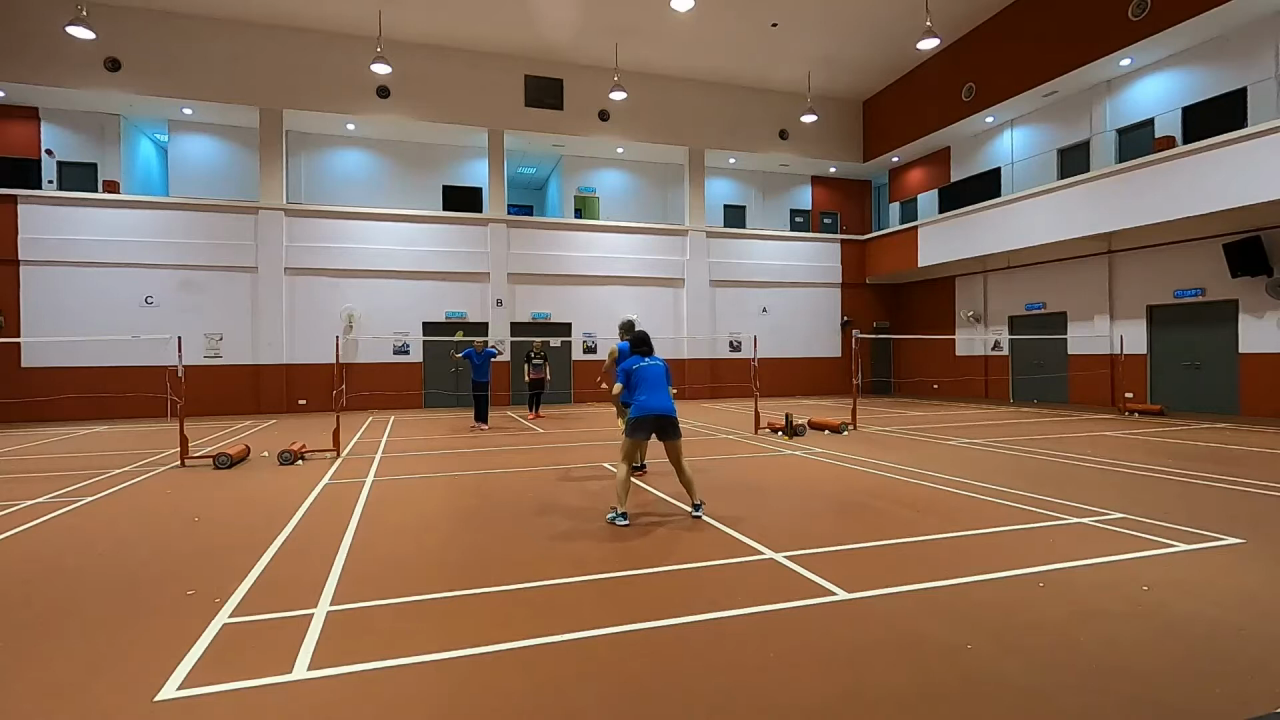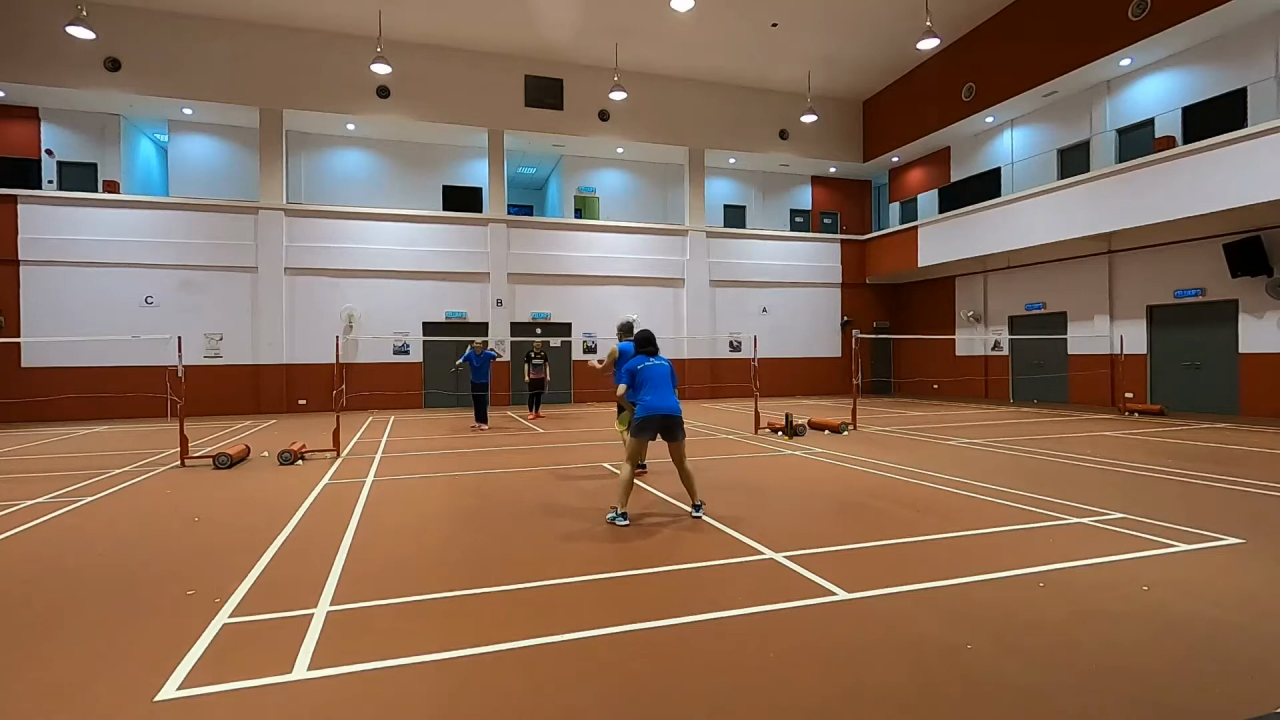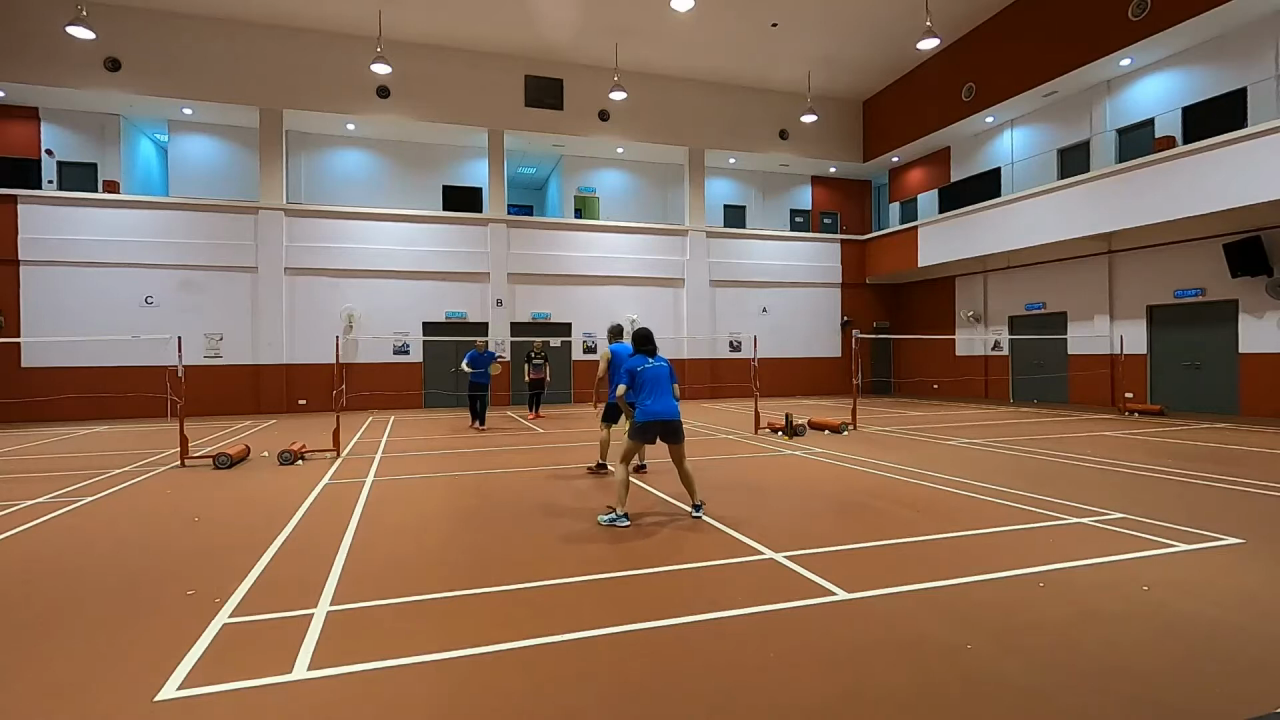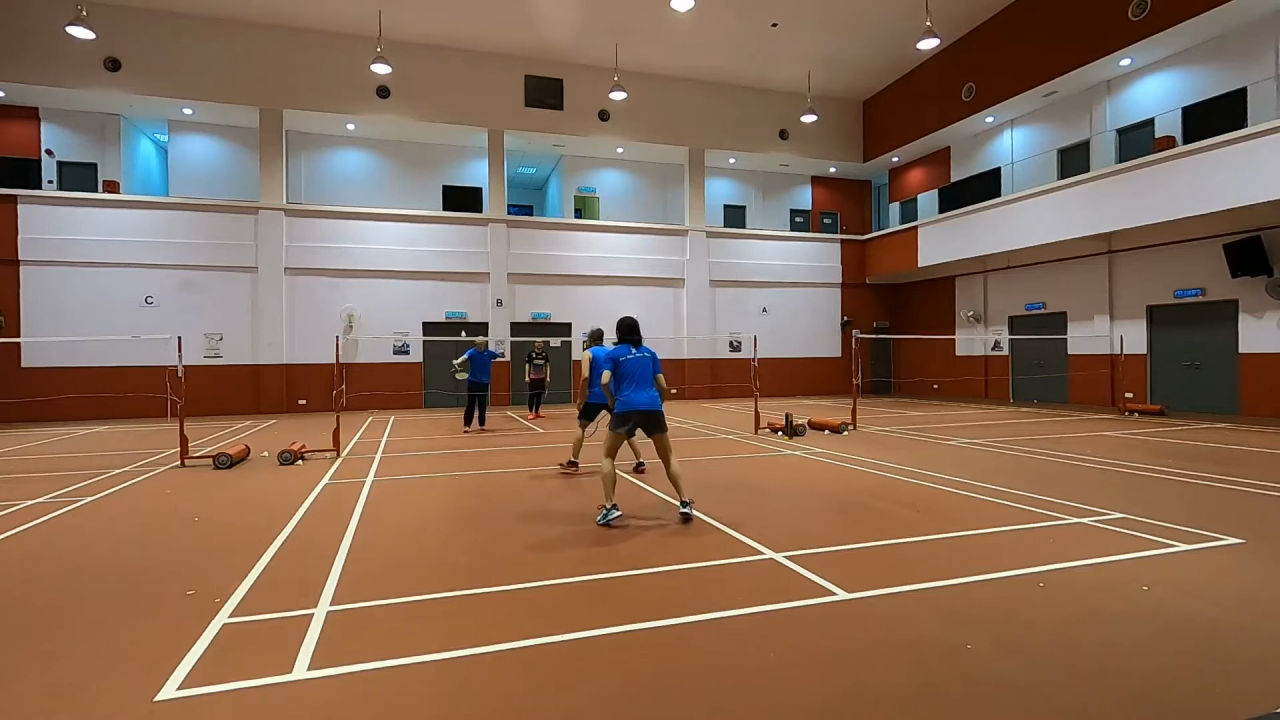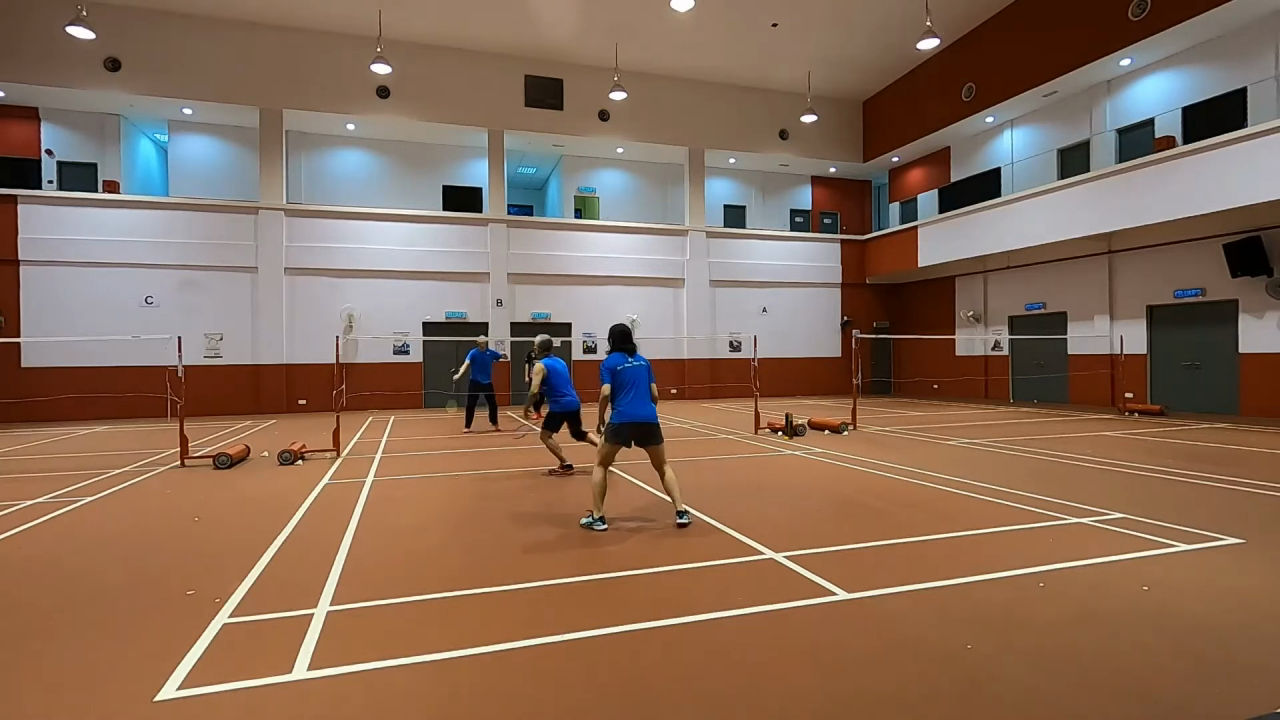
dt=0.3s
person 1, frame 1
left shoulder: (627, 365)
right shoulder: (661, 363)
left elbow: (616, 393)
left wrist: (620, 409)
left hip: (641, 413)
right hip: (667, 412)
left knee: (625, 462)
right knee: (679, 461)
left ankle: (621, 512)
right ankle: (696, 505)
person 1, frame 2
left shoulder: (632, 365)
right shoulder: (665, 363)
left elbow: (620, 394)
left wrist: (630, 410)
left hip: (646, 413)
right hip: (673, 412)
left knee: (630, 462)
right knee: (681, 462)
left ankle: (620, 512)
right ankle: (697, 505)
person 1, frame 3
left shoulder: (631, 364)
right shoulder: (664, 363)
left elbow: (620, 394)
right elbow: (676, 394)
left wrist: (628, 412)
left hip: (645, 417)
right hip: (672, 416)
left knee: (623, 462)
right knee: (681, 462)
left ankle: (620, 513)
right ankle: (697, 505)
person 1, frame 4
left shoulder: (613, 354)
right shoulder: (648, 353)
left elbow: (605, 382)
right elbow: (663, 385)
left wrist: (612, 401)
right wrist: (658, 405)
left hip: (625, 409)
right hip: (652, 408)
left knee: (608, 456)
right knee: (668, 457)
left ankle: (610, 506)
right ankle: (685, 503)
person 1, frame 5
left shoulder: (609, 363)
right shoulder: (643, 361)
left elbow: (605, 394)
right elbow: (654, 394)
left wrist: (600, 419)
left hip: (621, 420)
right hip: (649, 419)
left knee: (601, 465)
right knee: (663, 467)
left ankle: (597, 517)
right ankle: (681, 511)
person 2, frame 1
left shoulder: (616, 349)
left elbow: (605, 371)
left wrist: (601, 381)
left hip: (627, 396)
left ankle: (636, 466)
right ankle: (642, 464)
person 2, frame 2
left shoulder: (617, 349)
left elbow: (603, 368)
left wrist: (594, 364)
left knee: (623, 429)
left ankle: (636, 463)
right ankle: (642, 463)
person 2, frame 3
left shoulder: (608, 351)
right shoulder: (632, 350)
left elbow: (600, 375)
left wrist: (595, 396)
left hip: (617, 396)
left knee: (605, 427)
left ankle: (602, 464)
right ankle: (642, 464)
person 2, frame 4
left shoulder: (588, 353)
left elbow: (585, 377)
left wrist: (580, 398)
left hip: (596, 397)
left knee: (581, 426)
left ankle: (573, 462)
right ankle: (640, 462)
person 2, frame 5
left shoulder: (540, 366)
right shoulder: (561, 362)
left elbow: (534, 391)
left wrist: (526, 407)
left hip: (559, 406)
right hip: (573, 403)
left knee: (546, 436)
right knee: (579, 434)
left ankle: (566, 465)
